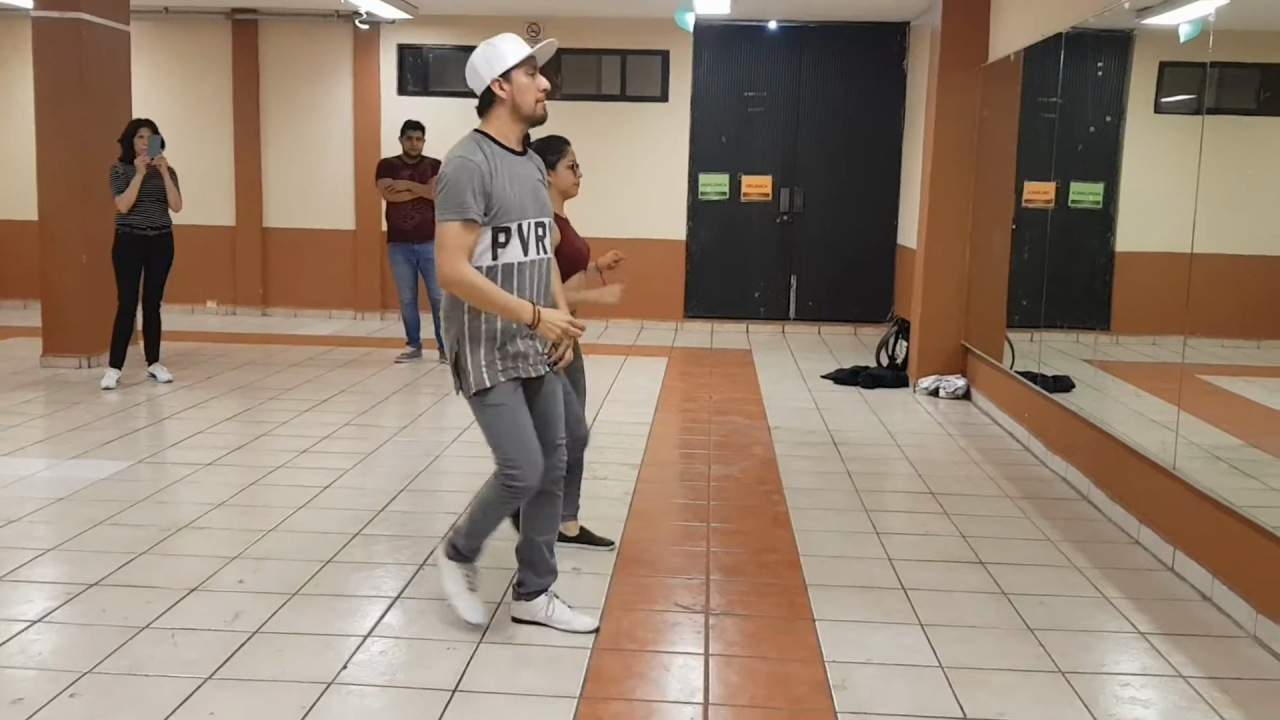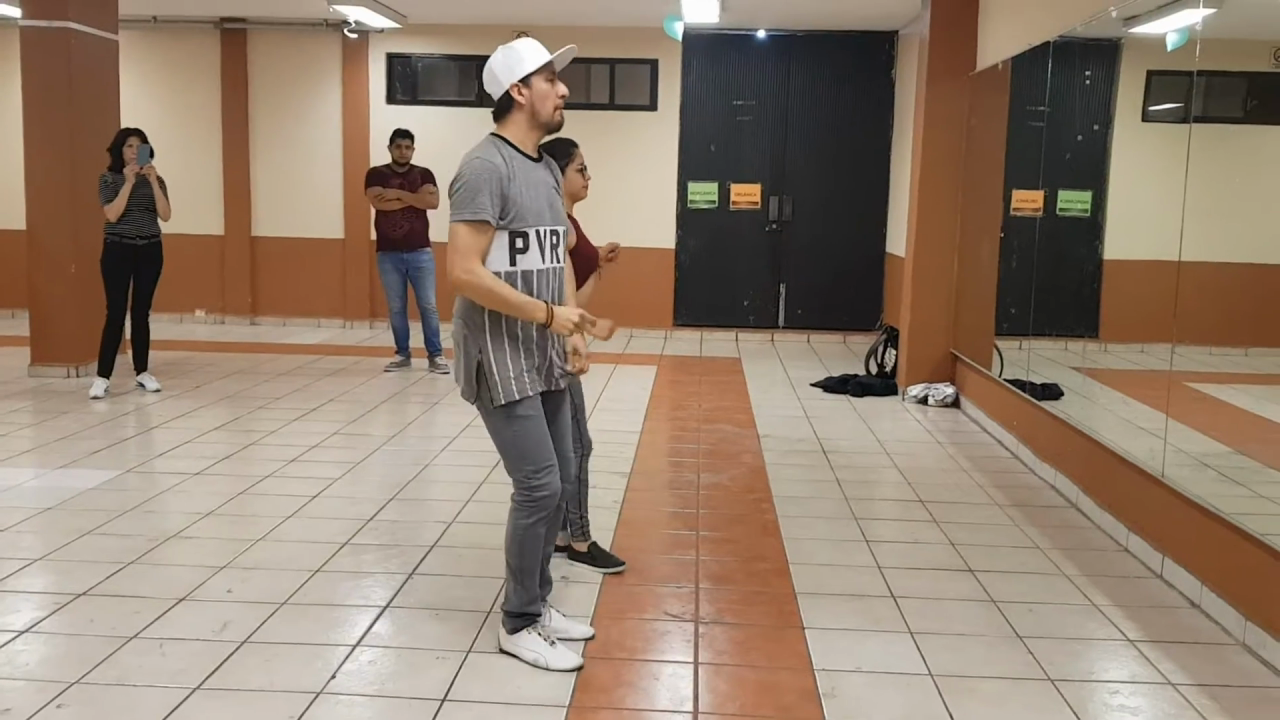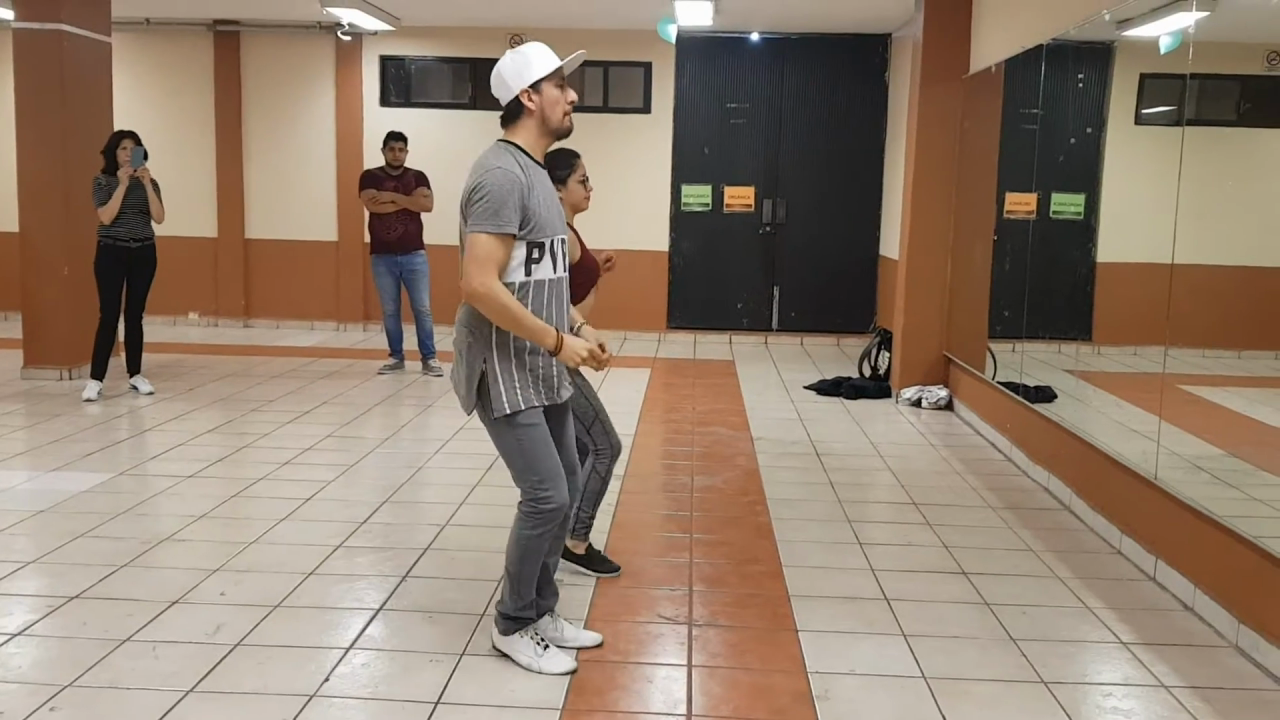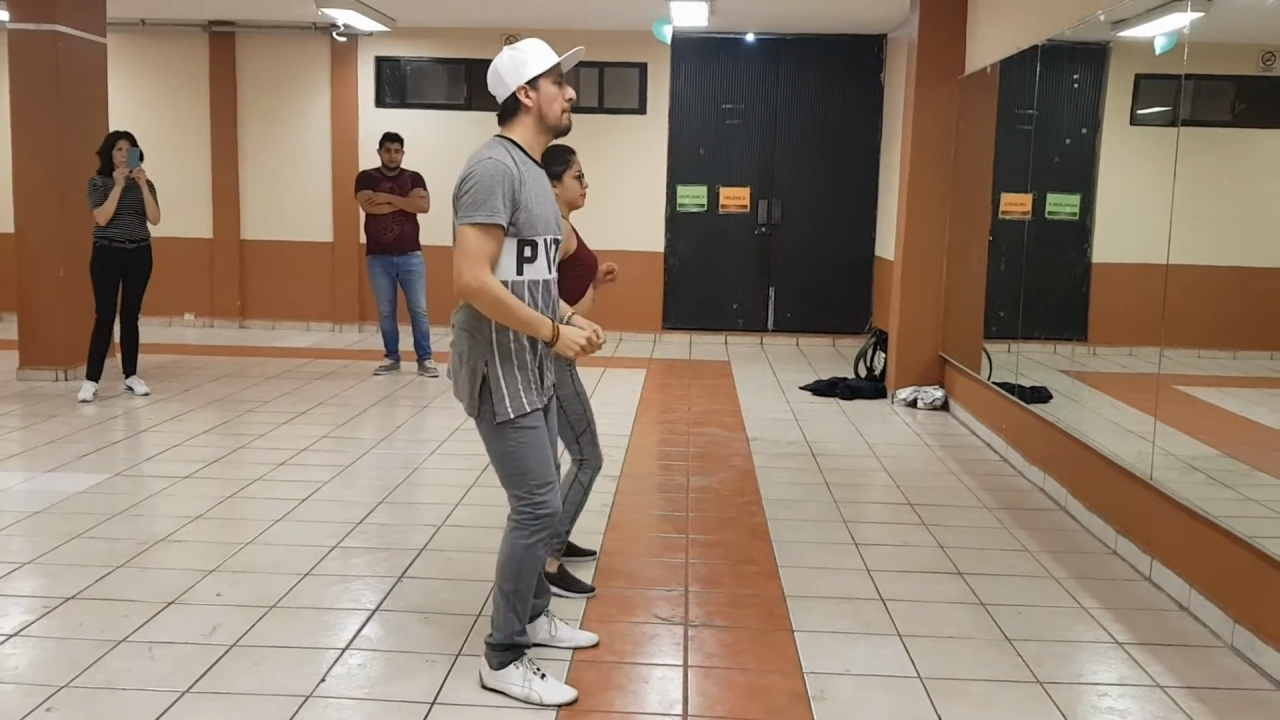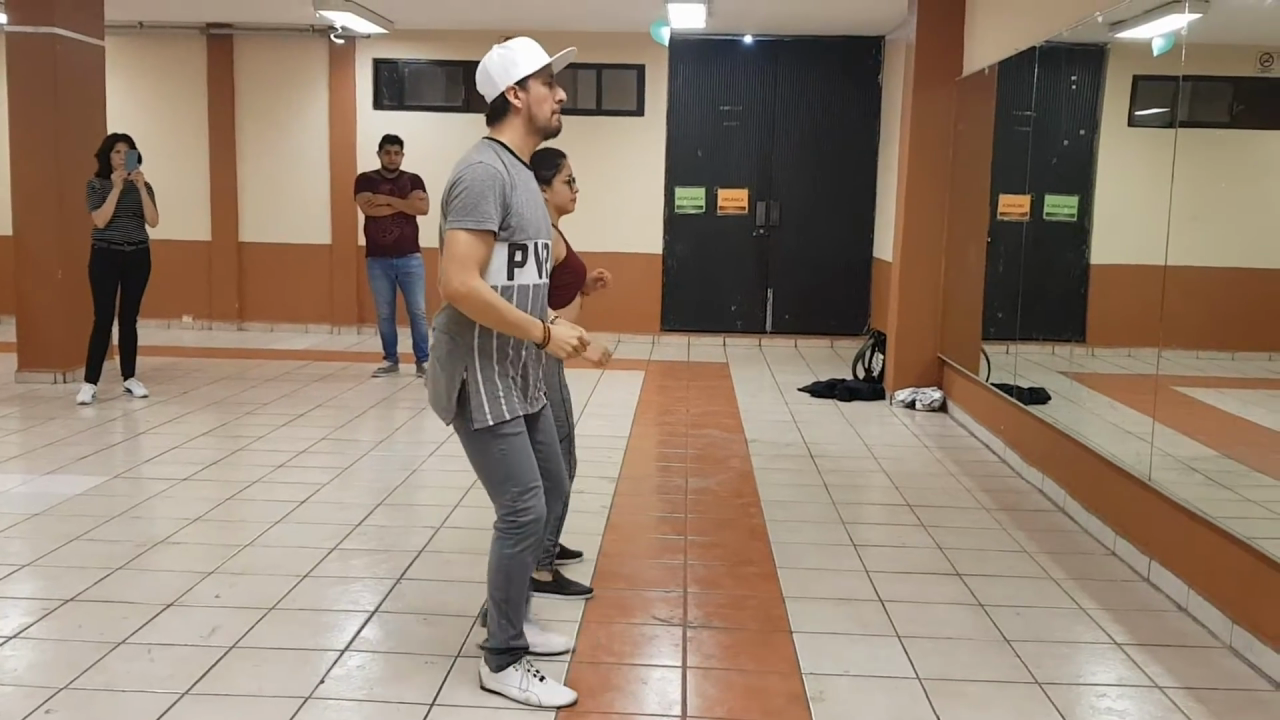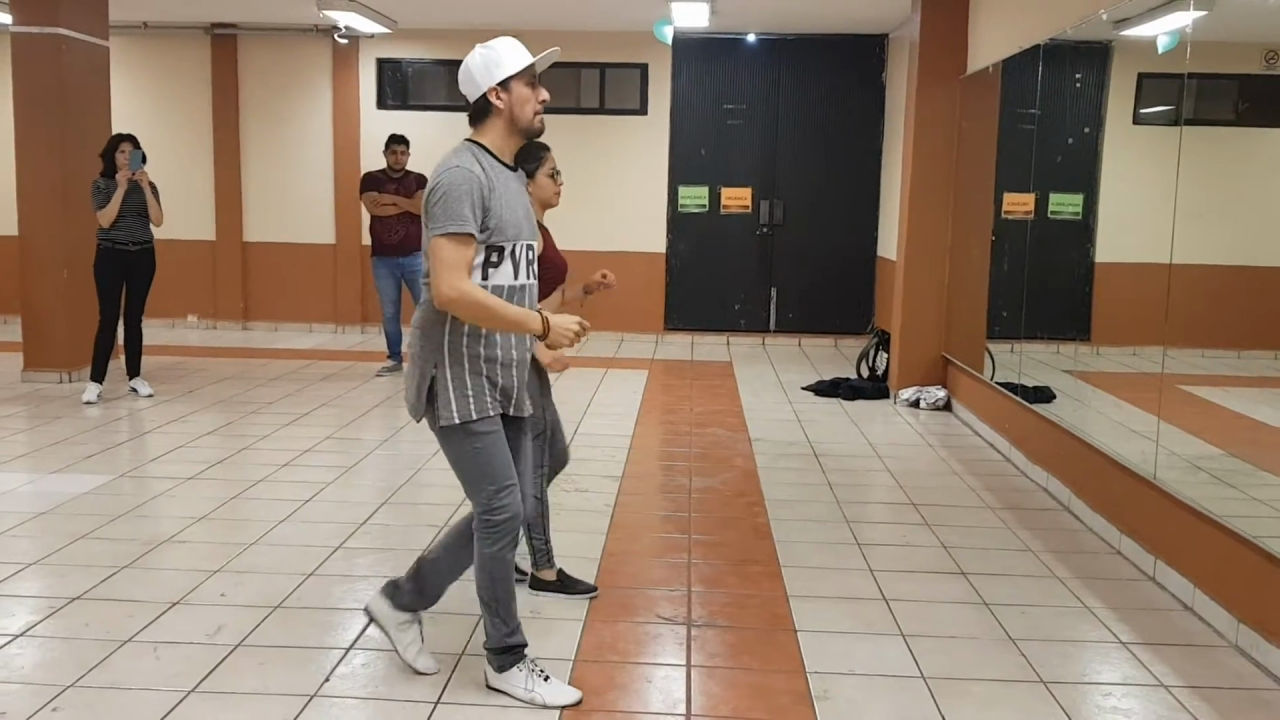
dt=0.2s
person 1, frame 1
left shoulder: (534, 163)
right shoulder: (468, 164)
right elbow: (453, 271)
left wrist: (561, 316)
right wrist: (535, 315)
left hip: (535, 349)
right hip: (485, 349)
left knee: (551, 469)
right knee: (520, 473)
left ankle: (533, 593)
right ankle: (459, 553)
person 1, frame 2
left shoulder: (547, 170)
right shoulder: (486, 167)
right elbow: (464, 272)
left wrist: (572, 328)
right wrist: (550, 315)
left hip: (545, 357)
right hip: (498, 358)
left knee: (559, 482)
right knee: (538, 486)
left ankle: (535, 605)
right ankle: (517, 623)
person 1, frame 3
left shoulder: (538, 174)
right shoulder: (501, 174)
right elbow: (480, 286)
left wrist: (579, 327)
right wrist: (558, 342)
left hip: (541, 369)
right hip: (502, 369)
left knee: (564, 491)
right knee: (546, 497)
left ankle: (539, 611)
right ankle: (513, 625)
person 1, frame 4
left shoulder: (532, 171)
right shoulder: (494, 168)
right elbow: (471, 279)
left wrist: (571, 318)
right wrist: (553, 332)
left hip: (530, 368)
right hip: (499, 369)
left knee: (542, 499)
right knee: (537, 505)
left ankle: (532, 616)
right ankle: (504, 657)
person 1, frame 5
left shoulder: (523, 175)
right shoulder: (483, 172)
right elbow: (460, 286)
left wrist: (555, 325)
right wrist: (545, 335)
left hip: (519, 375)
right hip: (481, 376)
left knee: (551, 494)
right knee: (522, 512)
left ankle: (510, 619)
right ankle: (503, 660)
person 1, frame 6
left shoulder: (512, 176)
right shoulder: (463, 175)
right elbow: (451, 290)
left wrist: (540, 324)
right wrist: (542, 326)
left hip: (505, 377)
right hip: (459, 377)
left knee: (506, 507)
right knee: (500, 512)
left ankle: (401, 601)
right ankle: (506, 660)
person 2, frame 1
left shoulder: (561, 220)
left wrist: (597, 267)
right wrist: (598, 295)
left knee: (574, 435)
right knee: (573, 435)
left ankle: (568, 524)
right ankle: (520, 503)
person 2, frame 2
left shoulder: (566, 221)
left wrist: (596, 261)
right wrist: (593, 327)
left knee: (569, 444)
right knee: (575, 444)
left ankle: (560, 535)
right ankle: (578, 542)
person 2, frame 3
left shoulder: (563, 233)
right shoulder: (561, 236)
left wrist: (596, 271)
left knee: (577, 449)
right knee: (605, 447)
left ankle: (564, 537)
right ankle: (577, 543)
person 2, frame 4
left shoulder: (559, 229)
right shoulder: (557, 230)
left wrist: (595, 279)
left hip: (552, 354)
right hip: (551, 357)
left knee: (558, 452)
right knee: (588, 458)
left ankle: (553, 542)
right ankle: (547, 562)
person 2, frame 5
left shoulder: (547, 235)
right shoulder: (546, 236)
left wrist: (586, 287)
right wrist: (582, 344)
left hip: (540, 361)
right hip: (538, 362)
right knee: (559, 466)
left ankle: (544, 544)
right ankle: (542, 571)
person 2, frame 6
left shoulder: (536, 229)
left wrist: (587, 288)
right wrist: (540, 348)
left hip: (529, 357)
left knee: (553, 457)
right knee: (537, 465)
right ankle: (545, 571)
person 3, frame 1
left shoulder: (166, 171)
right shoulder: (119, 170)
left elbow: (176, 206)
right elbow: (123, 206)
left wrist: (164, 173)
right wrist: (139, 173)
left hip: (161, 241)
right hip: (129, 241)
left knee: (153, 304)
right knee: (127, 304)
left ankle: (153, 363)
right ankle: (114, 368)
person 3, frame 2
left shoulder: (155, 179)
right shoulder: (108, 178)
left elbow: (165, 215)
right elbow: (112, 215)
left wrist: (153, 182)
right wrist: (129, 182)
left hip: (150, 250)
right hip: (118, 250)
left knee: (141, 313)
right knee: (115, 313)
left ankle: (142, 372)
right ankle: (102, 377)
person 3, frame 3
left shoulder: (149, 182)
right shoulder: (102, 181)
left elbow: (159, 217)
right elbow: (106, 217)
left wrist: (147, 184)
right wrist: (123, 185)
left hip: (143, 253)
right hip: (111, 253)
left knee: (135, 316)
right knee: (109, 316)
left ankle: (135, 375)
right ankle: (95, 380)
person 3, frame 4
left shoulder: (144, 183)
right shoulder: (98, 182)
left elbow: (155, 219)
right elbow: (102, 219)
left wrist: (143, 185)
right wrist: (118, 186)
left hip: (139, 254)
right hip: (107, 254)
left knee: (130, 317)
right knee: (105, 317)
left ankle: (131, 376)
right ankle: (91, 381)
person 3, frame 5
left shoulder: (143, 185)
right shoulder: (96, 184)
left elbow: (153, 221)
right elbow: (100, 221)
left wrist: (141, 188)
right wrist: (116, 188)
left hip: (137, 257)
right hip: (105, 256)
left knee: (129, 319)
right knee: (103, 319)
left ankle: (129, 378)
right ankle: (90, 383)
person 3, frame 6
left shoulder: (147, 185)
right shoulder: (101, 184)
left elbow: (157, 221)
right elbow: (105, 221)
left wrist: (145, 187)
right wrist: (121, 188)
left hip: (142, 256)
right hip: (111, 256)
left knee: (134, 318)
right knee: (108, 319)
left ankle: (135, 377)
right ankle: (95, 382)
person 4, frame 1
left shoulder: (434, 165)
right shoulder: (386, 166)
right elbow: (389, 194)
left wrist: (408, 185)
right wrist: (422, 189)
left hip: (429, 243)
right hip: (399, 245)
left knee: (438, 296)
right knee: (406, 298)
left ankle: (445, 345)
right ankle: (414, 345)
person 4, frame 2
left shoulder: (424, 174)
right shoulder: (376, 174)
left elbow: (433, 201)
right elbow: (378, 202)
left wrist: (399, 194)
right wrist: (415, 197)
left hip: (420, 252)
right hip: (388, 254)
left knee: (428, 306)
right knee: (396, 307)
left ankle: (436, 355)
right ankle: (402, 354)
person 4, frame 3
left shoulder: (417, 177)
right shoulder: (370, 177)
left elbow: (427, 205)
right elbow: (372, 205)
left wrist: (393, 197)
right wrist: (409, 201)
left hip: (414, 255)
right hip: (382, 257)
left knee: (422, 308)
right knee: (390, 310)
left ankle: (429, 358)
right ankle: (396, 356)
person 4, frame 4
left shoulder: (414, 178)
right shoulder: (366, 178)
left elbow: (424, 206)
right elbow: (368, 205)
left wrist: (389, 198)
right wrist: (405, 201)
left hip: (411, 256)
right hip: (378, 257)
left knee: (419, 309)
right knee: (386, 311)
left ankle: (425, 359)
right ankle: (392, 358)
person 4, frame 5
left shoulder: (413, 180)
right shoulder: (366, 180)
left elbow: (423, 207)
right elbow: (368, 208)
left wrist: (388, 200)
right wrist: (406, 203)
left hip: (410, 257)
right hip: (378, 260)
left knee: (418, 311)
right knee: (385, 313)
left ankle: (423, 360)
right ankle: (390, 359)
person 4, frame 6
left shoulder: (419, 180)
right shoulder: (372, 180)
right elbow: (374, 207)
left wrist: (392, 199)
right wrist: (410, 203)
left hip: (415, 256)
right hip: (384, 258)
right knee: (390, 312)
right ankle: (395, 357)
